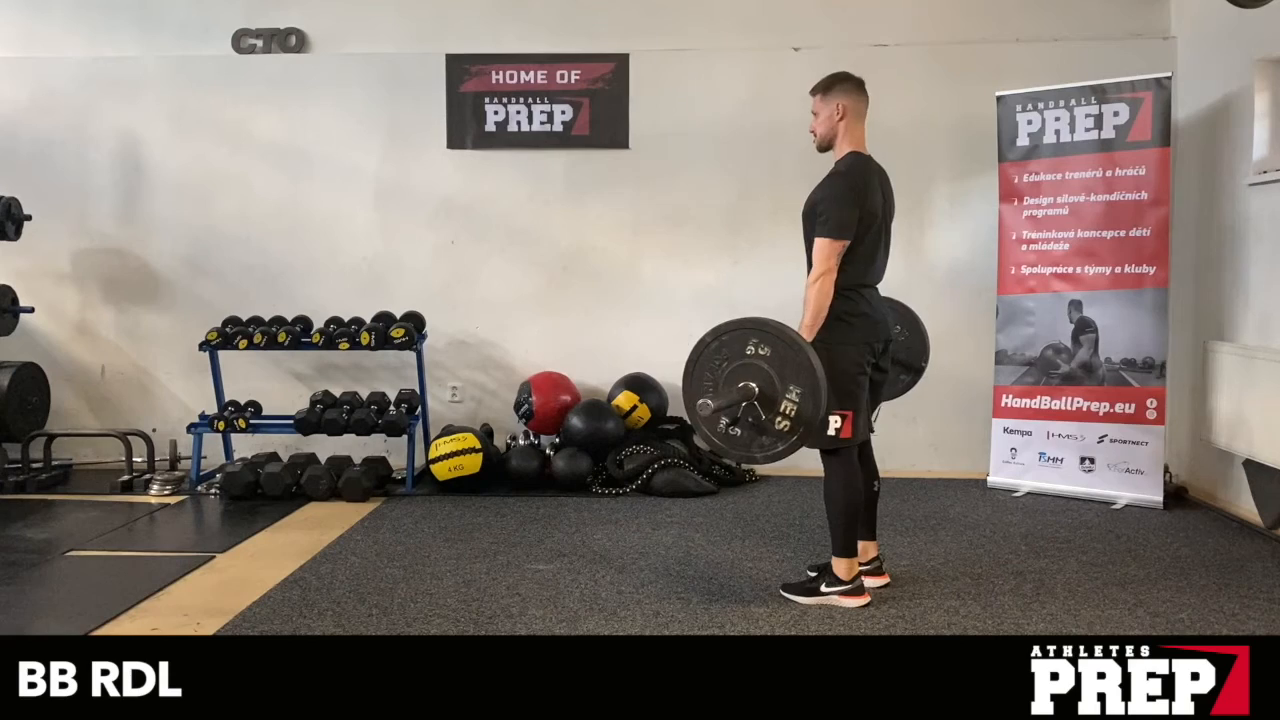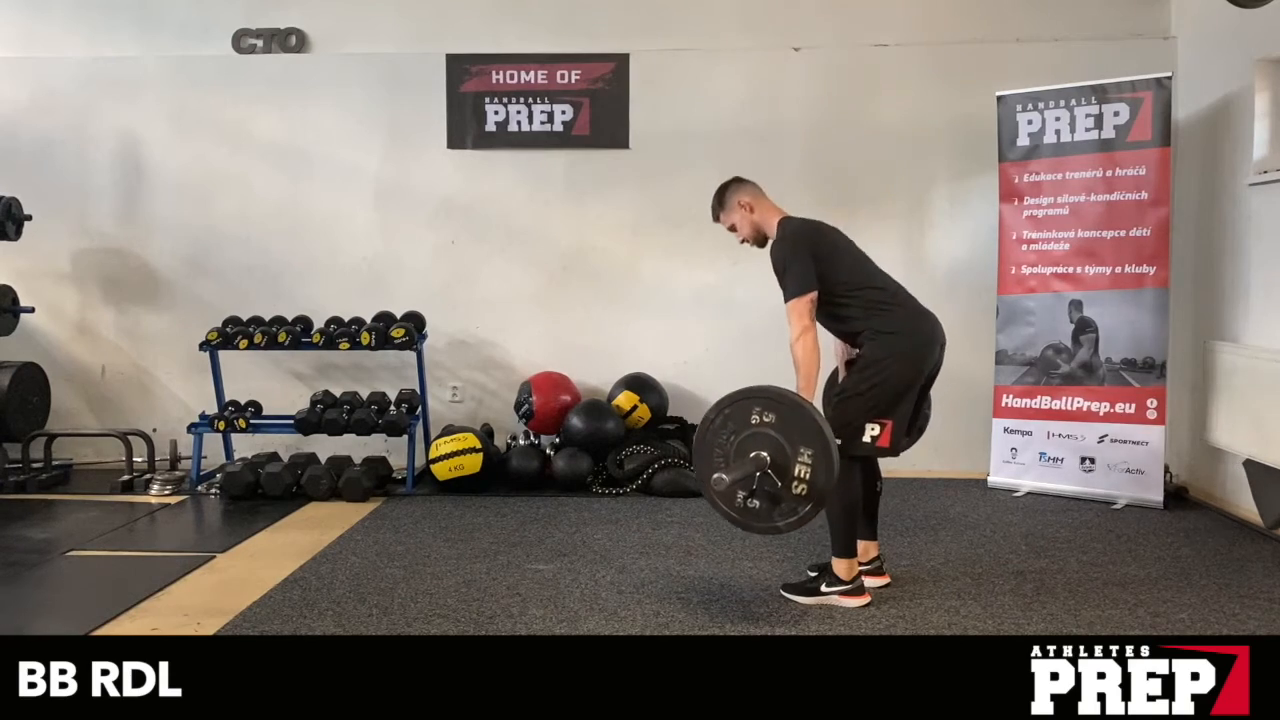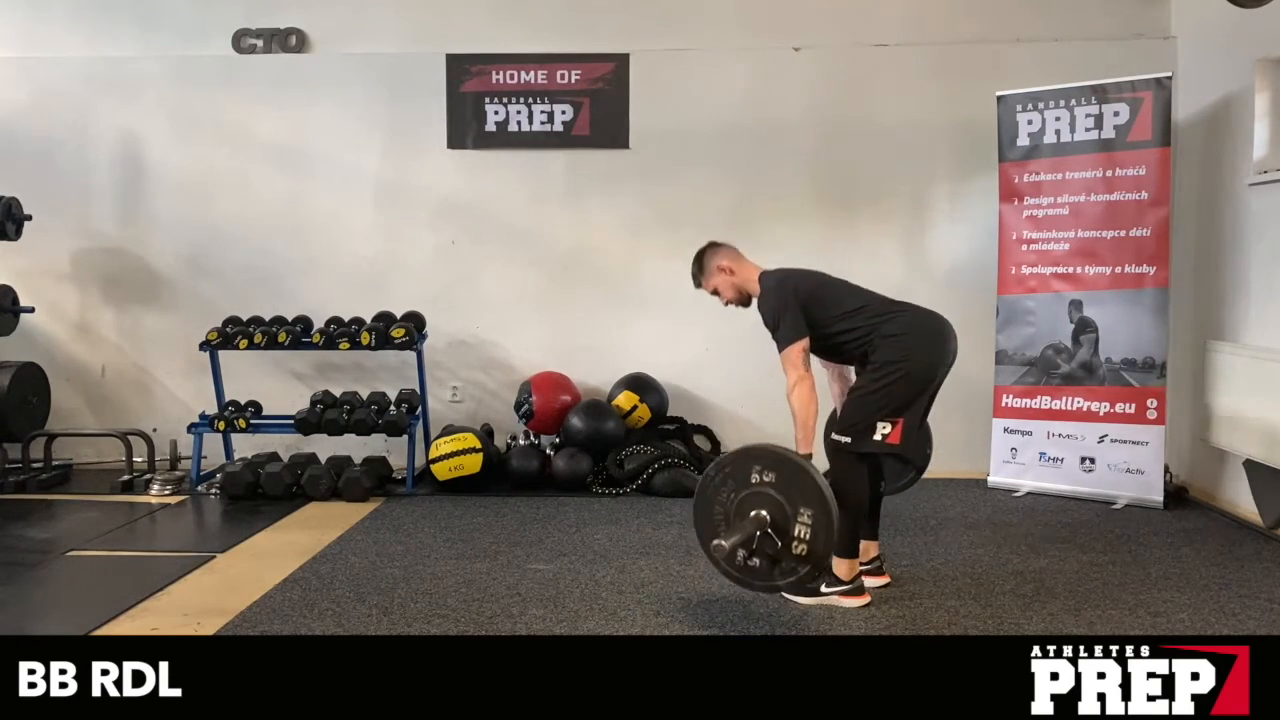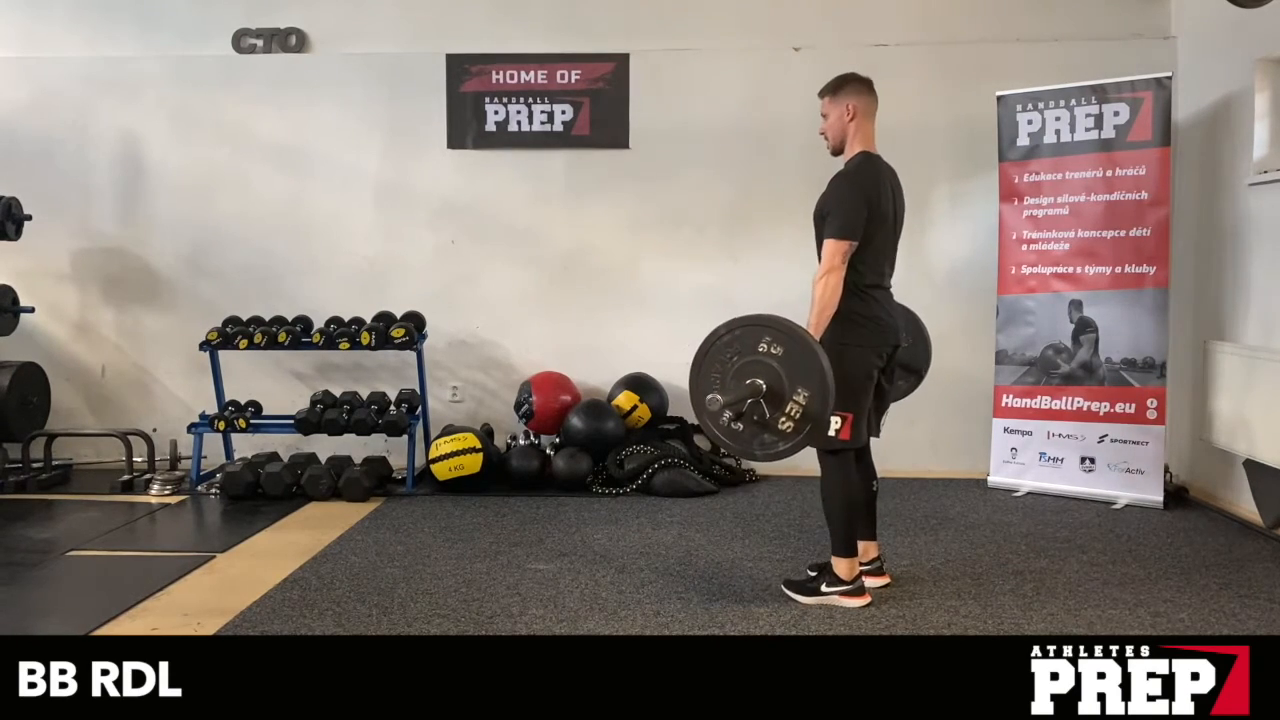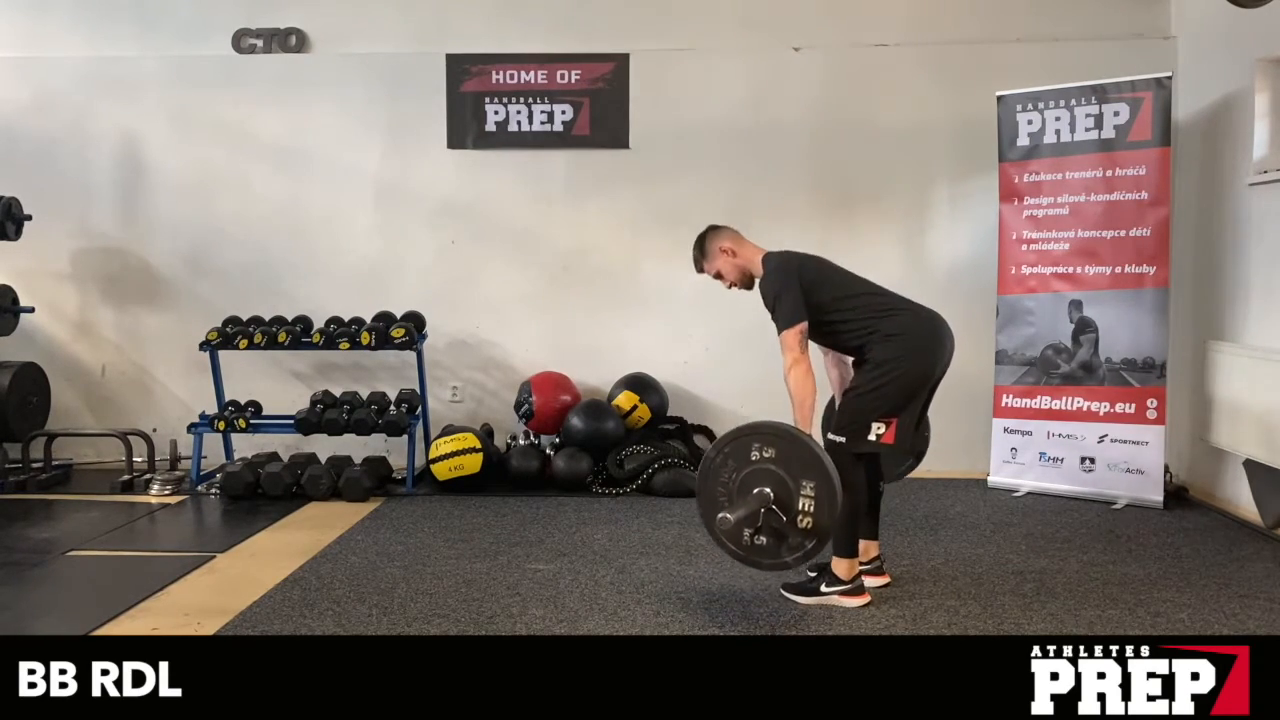
dt=1s
person 1, frame 1
left shoulder: (843, 182)
right shoulder: (874, 177)
left elbow: (825, 272)
left wrist: (801, 345)
left hip: (842, 333)
right hip: (869, 325)
left knee: (838, 450)
right knee: (855, 446)
left ankle: (845, 579)
right ankle: (866, 558)
person 1, frame 2
left shoulder: (789, 243)
right shoulder: (808, 234)
left elbow: (803, 330)
right wrist: (849, 376)
left hip: (898, 343)
right hip: (920, 336)
left knee: (838, 448)
right knee: (855, 448)
left ankle: (844, 578)
right ankle: (868, 559)
person 1, frame 3
left shoulder: (775, 294)
right shoulder: (790, 287)
left elbow: (799, 380)
right elbow: (836, 361)
left wrist: (803, 458)
right wrist: (850, 422)
left hip: (913, 345)
right hip: (929, 338)
left knee: (846, 445)
right knee: (858, 443)
left ankle: (843, 577)
right ankle: (867, 558)
person 1, frame 4
left shoulder: (851, 182)
right shoulder: (885, 178)
left elbow: (833, 271)
left wrist: (808, 343)
left hip: (851, 335)
right hip: (878, 328)
left knee: (836, 450)
right knee: (853, 447)
left ankle: (844, 577)
right ankle: (868, 559)
person 1, frame 5
left shoulder: (776, 276)
right shoulder: (792, 269)
left elbow: (796, 362)
right elbow: (833, 349)
right wrist: (848, 408)
left hip: (907, 345)
right hip: (928, 338)
left knee: (843, 449)
right knee: (857, 445)
left ankle: (843, 579)
right ankle: (868, 559)
